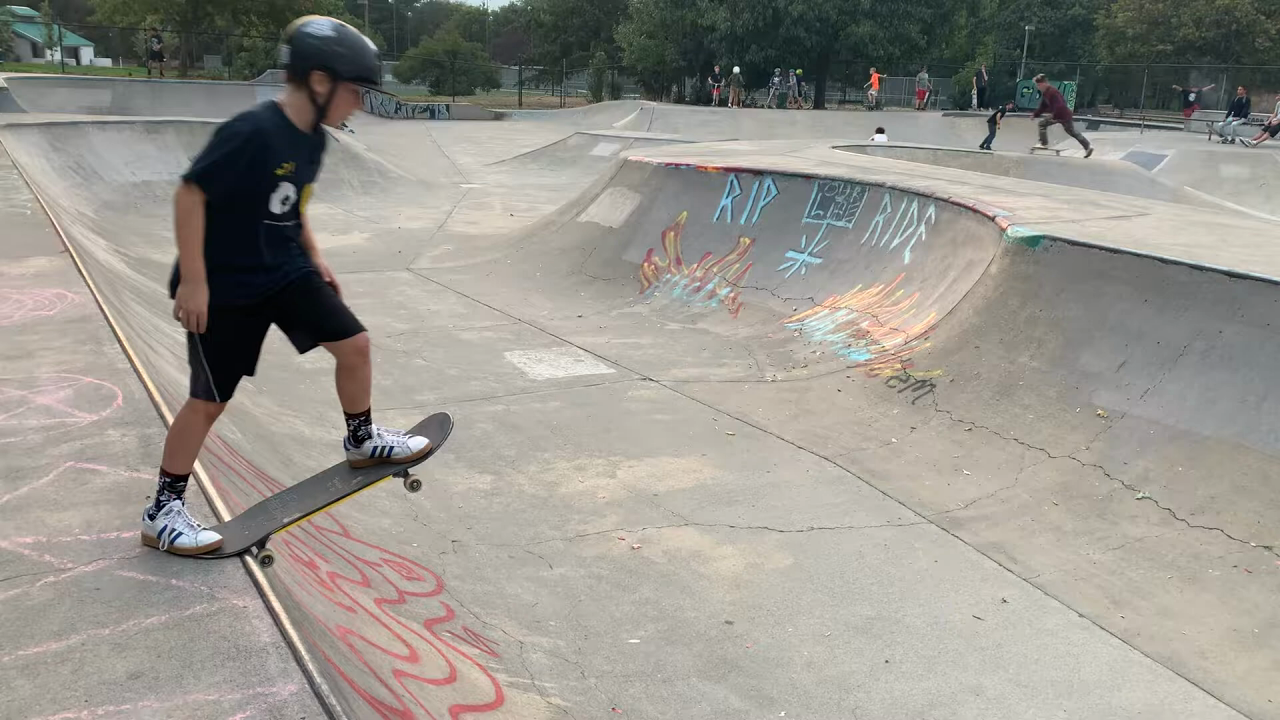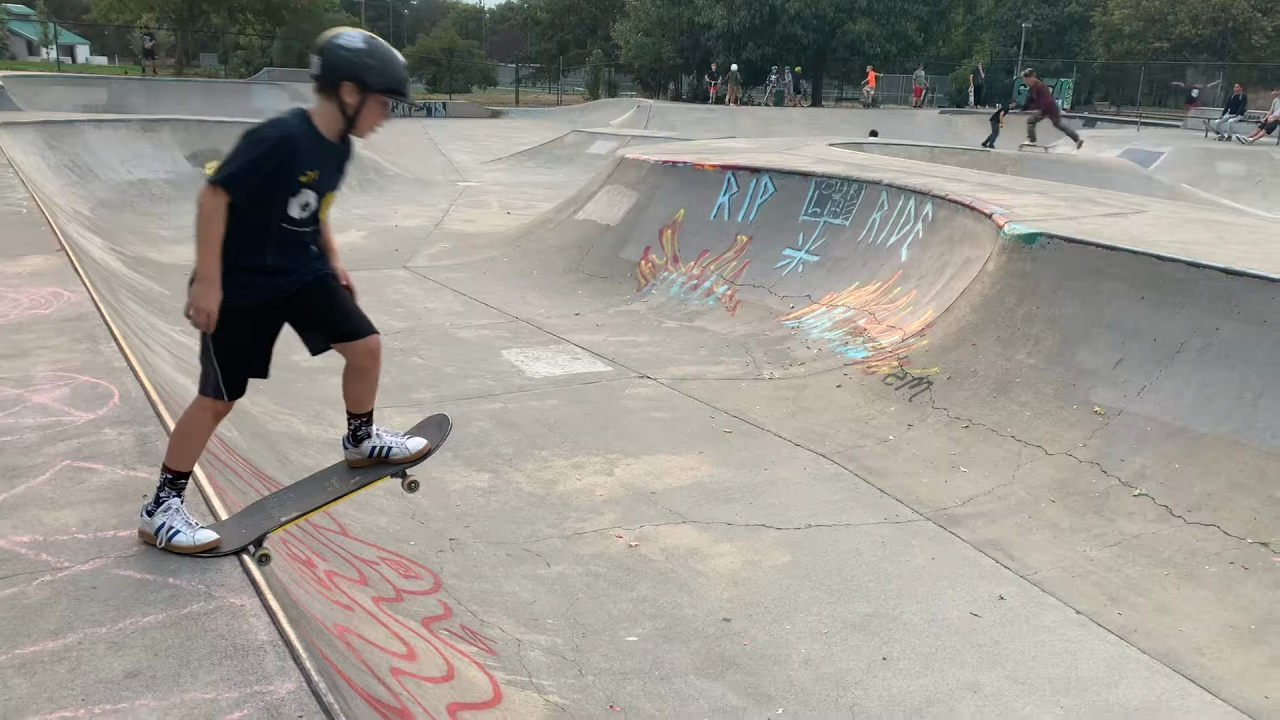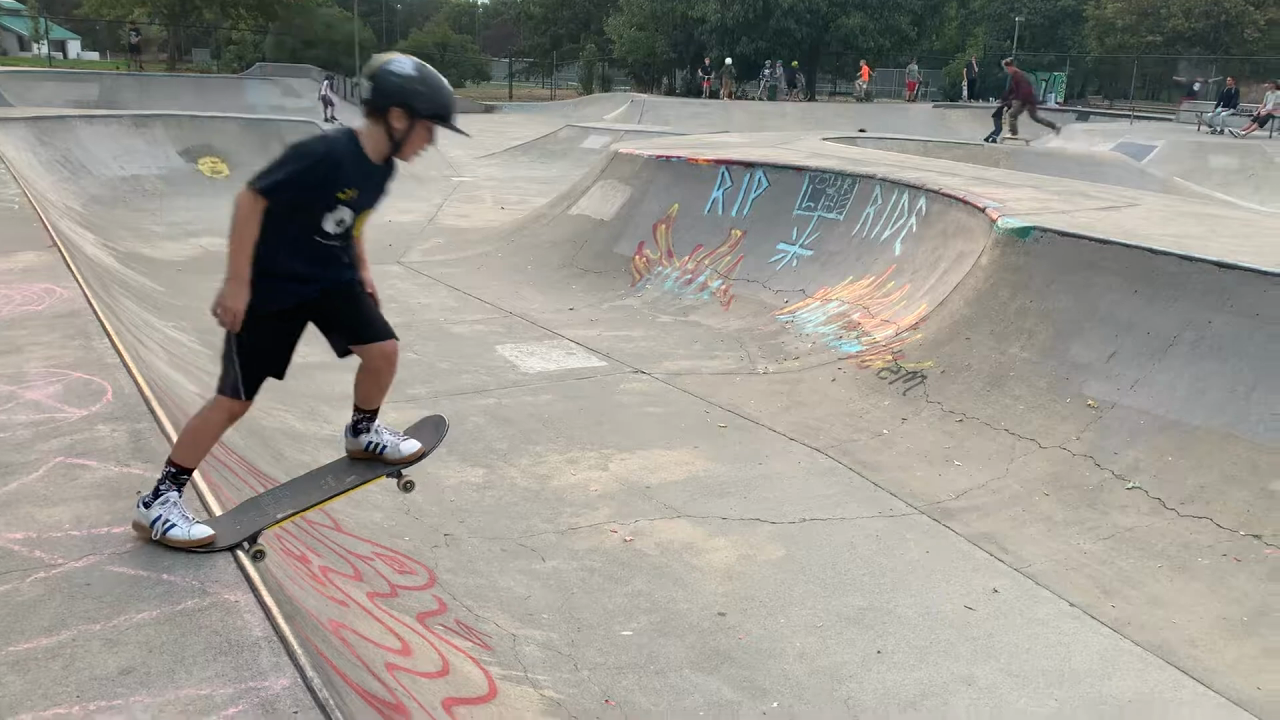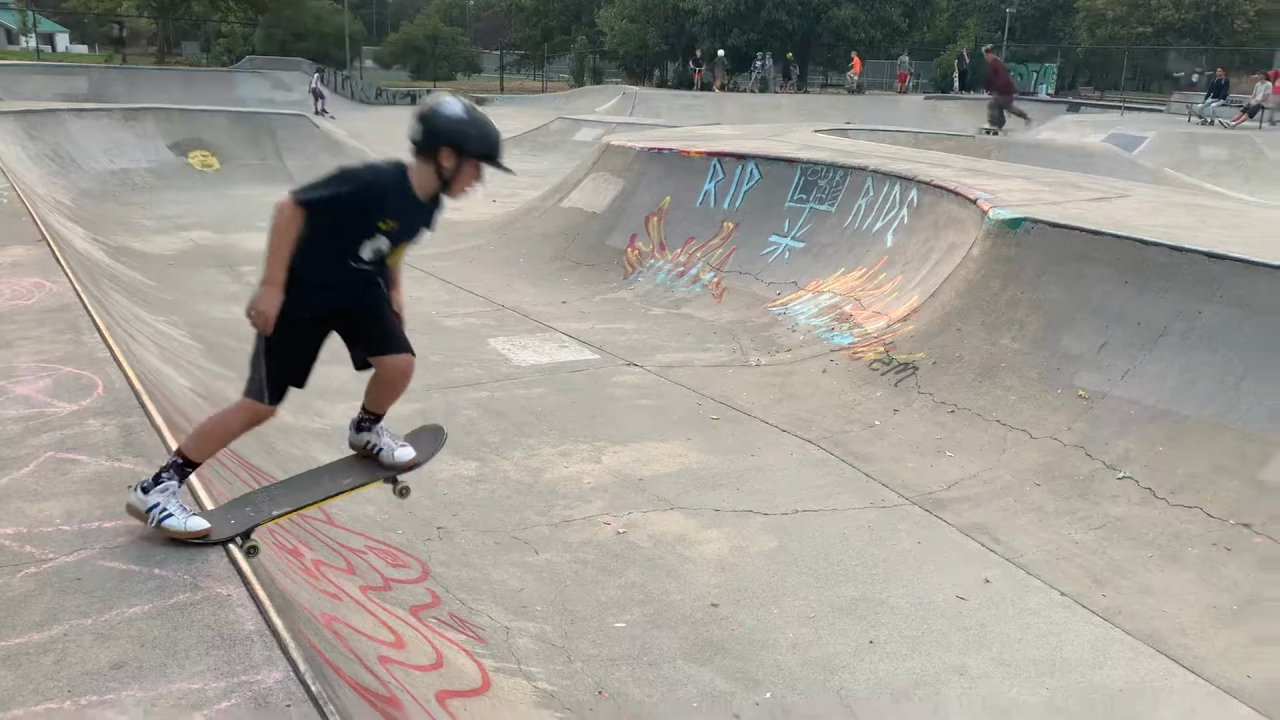
dt=0.1s
person 1, frame 1
left shoulder: (313, 138)
right shoulder: (250, 133)
right elbow: (191, 194)
left wrist: (315, 260)
right wrist: (191, 281)
left hip: (287, 271)
right hip: (227, 284)
left knee: (355, 344)
right knee: (209, 401)
left ankle: (361, 439)
right ankle: (162, 510)
person 1, frame 2
left shoulder: (337, 147)
right shoulder: (277, 138)
right elbow: (214, 194)
left wrist: (332, 259)
right wrist: (208, 281)
left hip: (303, 271)
right hip: (241, 285)
left knee: (365, 345)
right knee: (218, 400)
left ankle: (360, 439)
right ankle: (161, 507)
person 1, frame 3
left shoulder: (381, 167)
right shoulder: (326, 154)
right elbow: (252, 198)
left wrist: (361, 269)
right wrist: (236, 281)
left hip: (331, 277)
right hip: (271, 287)
left knee: (384, 350)
right knee: (234, 400)
left ankle: (363, 434)
right ankle: (161, 501)
person 1, frame 4
left shoulder: (426, 202)
right shoulder: (372, 183)
right elbow: (291, 207)
left wrist: (394, 290)
right wrist: (272, 287)
left hip: (359, 293)
right hip: (302, 296)
left knee: (400, 364)
right knee: (259, 406)
left ankle: (366, 430)
right ankle: (158, 487)
